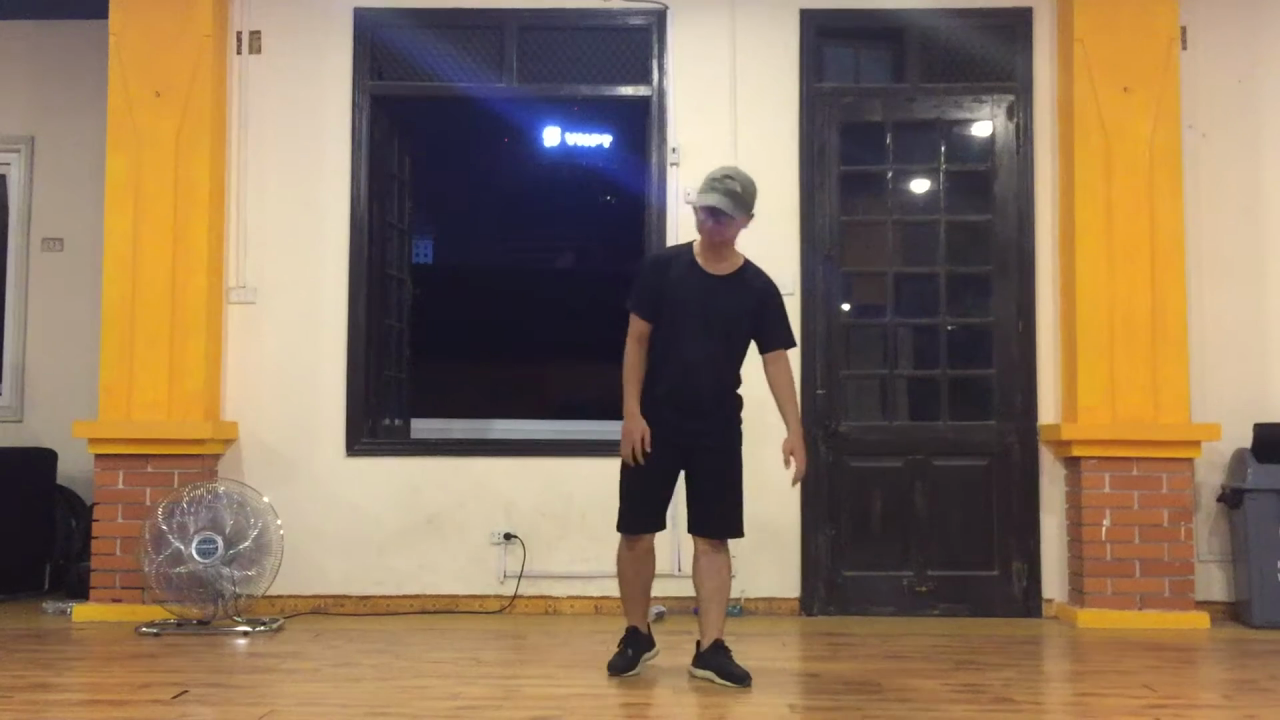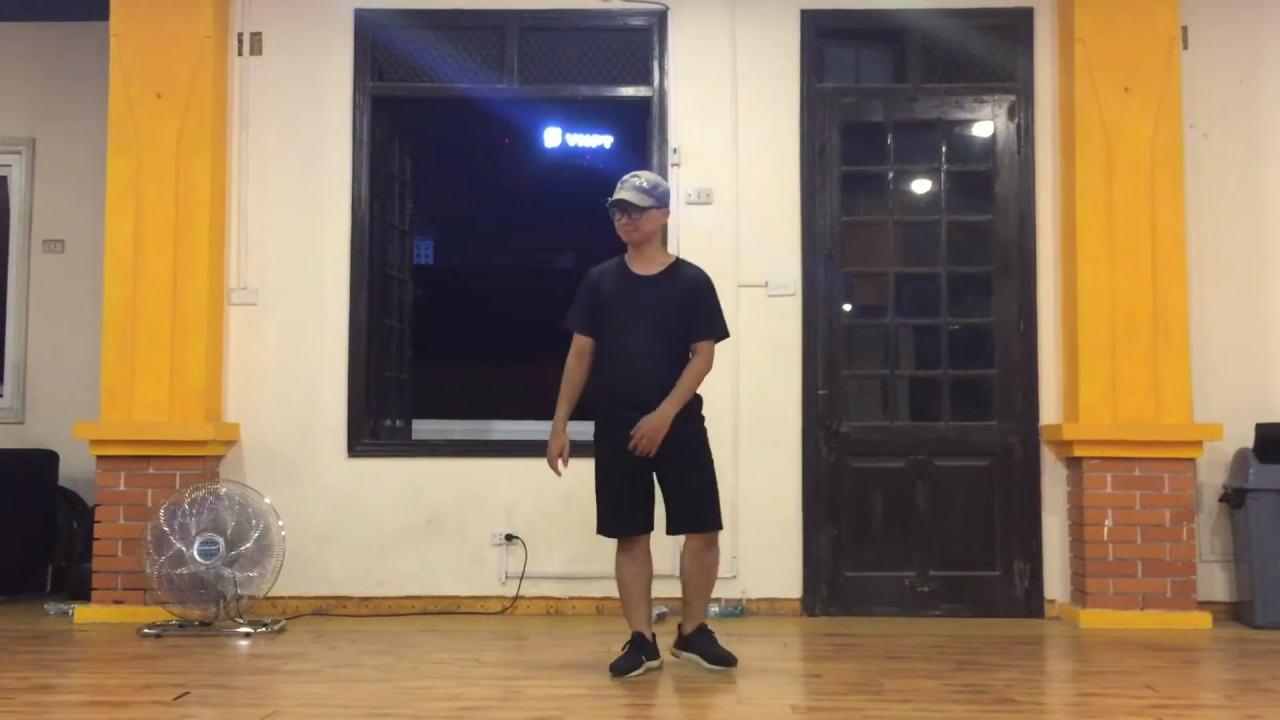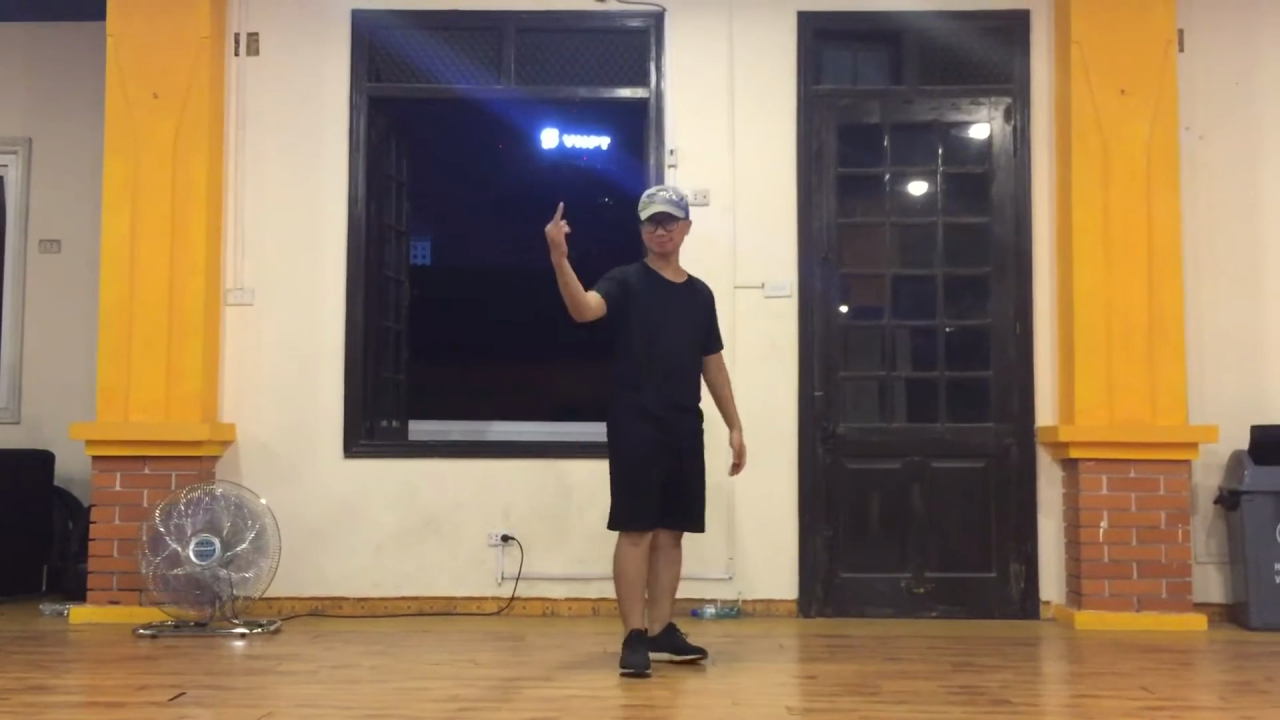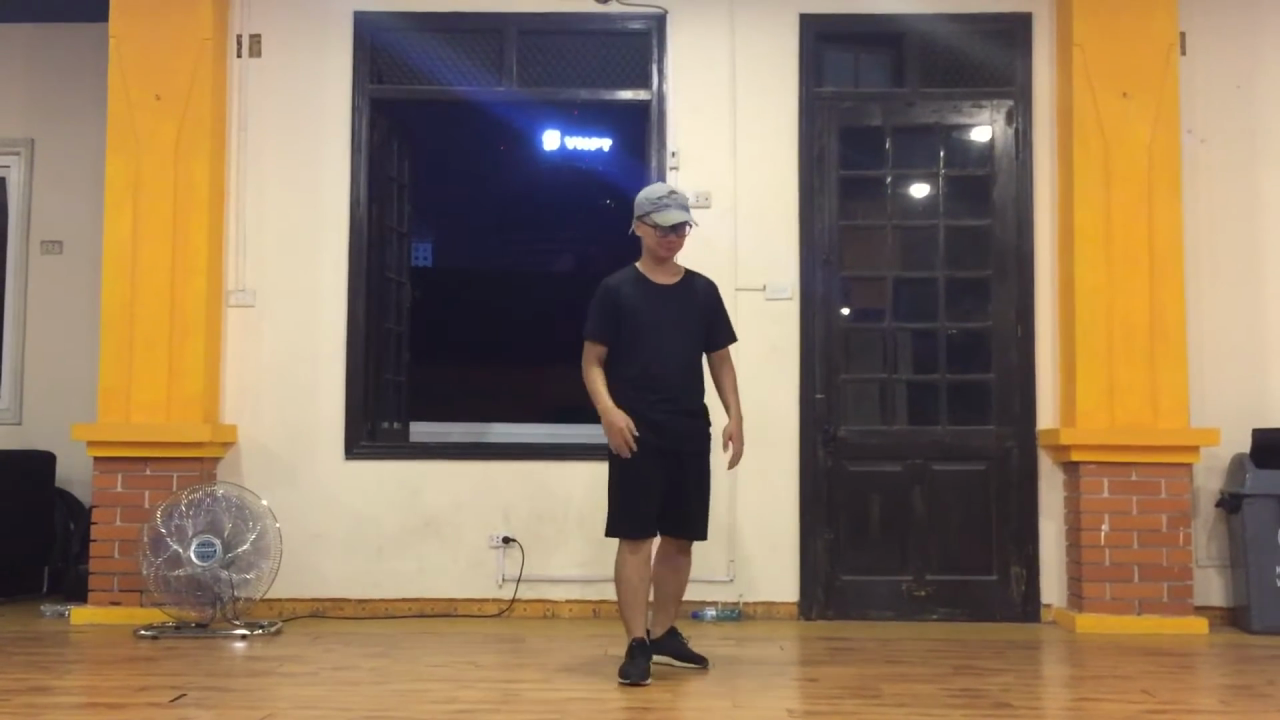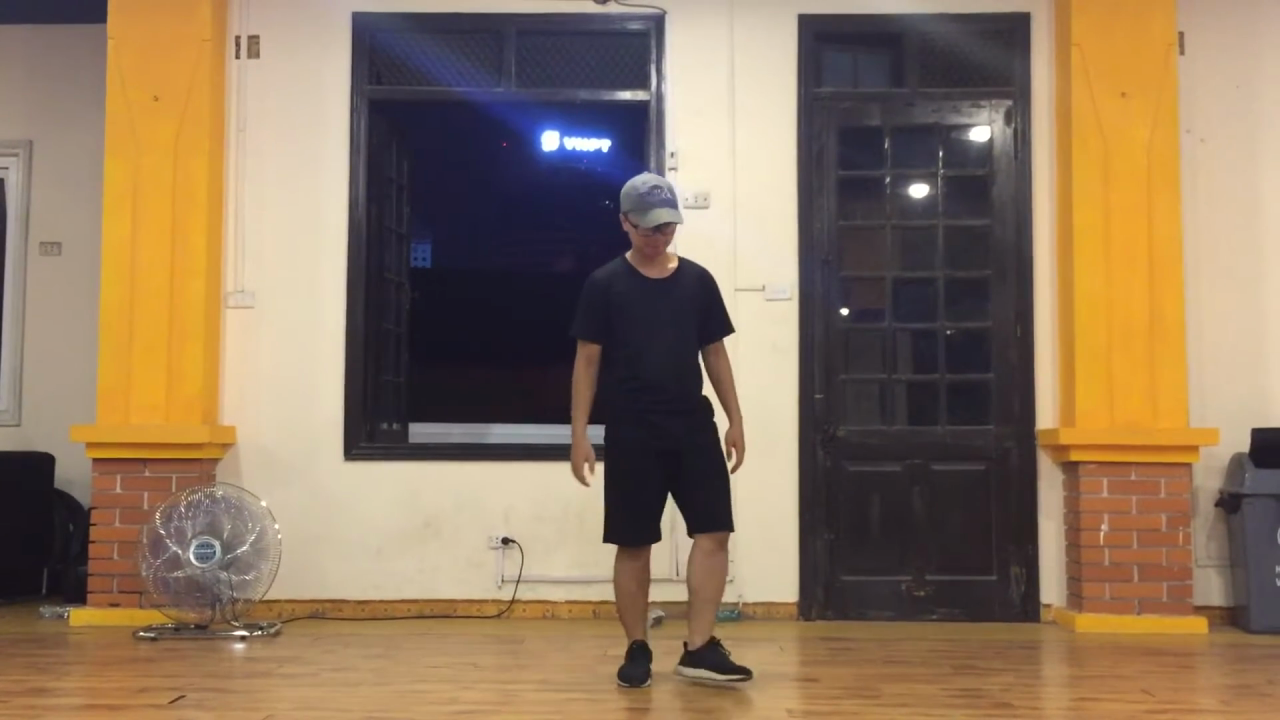
dt=0.7s
person 1, frame 1
left shoulder: (758, 288)
right shoulder: (662, 267)
left elbow: (776, 359)
right elbow: (637, 340)
left wrist: (794, 430)
right wrist: (631, 413)
left hip: (717, 428)
right hip: (655, 421)
left knee: (713, 537)
right knee: (636, 531)
left ankle: (710, 648)
right ankle: (637, 634)
person 1, frame 2
left shoulder: (692, 282)
right shoulder: (600, 280)
left elbow: (702, 356)
right elbow: (581, 355)
left wrist: (662, 415)
right wrist: (559, 424)
left hip: (678, 427)
right hip: (616, 429)
left knee: (702, 531)
right knee: (630, 536)
left ankle: (693, 630)
right ankle: (642, 640)
person 1, frame 3
left shoulder: (700, 294)
right shoulder: (627, 281)
left elbow: (713, 364)
right elbow: (583, 309)
left wrist: (735, 426)
right wrist: (559, 258)
left hip: (685, 426)
right hip: (636, 422)
left knee: (670, 531)
right knee: (635, 529)
left ankle: (661, 630)
right ankle: (635, 636)
person 1, frame 4
left shoulder: (703, 291)
right shoulder: (616, 289)
left elbow: (720, 358)
right elbow: (593, 360)
left wrist: (734, 416)
right wrist: (608, 408)
left hip: (691, 430)
right hip: (637, 432)
left knee: (680, 536)
right knee: (636, 537)
left ankle: (664, 634)
right ankle: (637, 645)
person 1, frame 5
left shoulder: (698, 280)
right shoulder: (605, 284)
left elbow: (715, 353)
right elbow: (587, 361)
left wrist: (735, 420)
right wrist: (579, 433)
left hip: (694, 426)
right hip: (631, 433)
left knee: (713, 533)
right knee: (633, 544)
left ankle: (700, 647)
right ankle: (637, 649)
